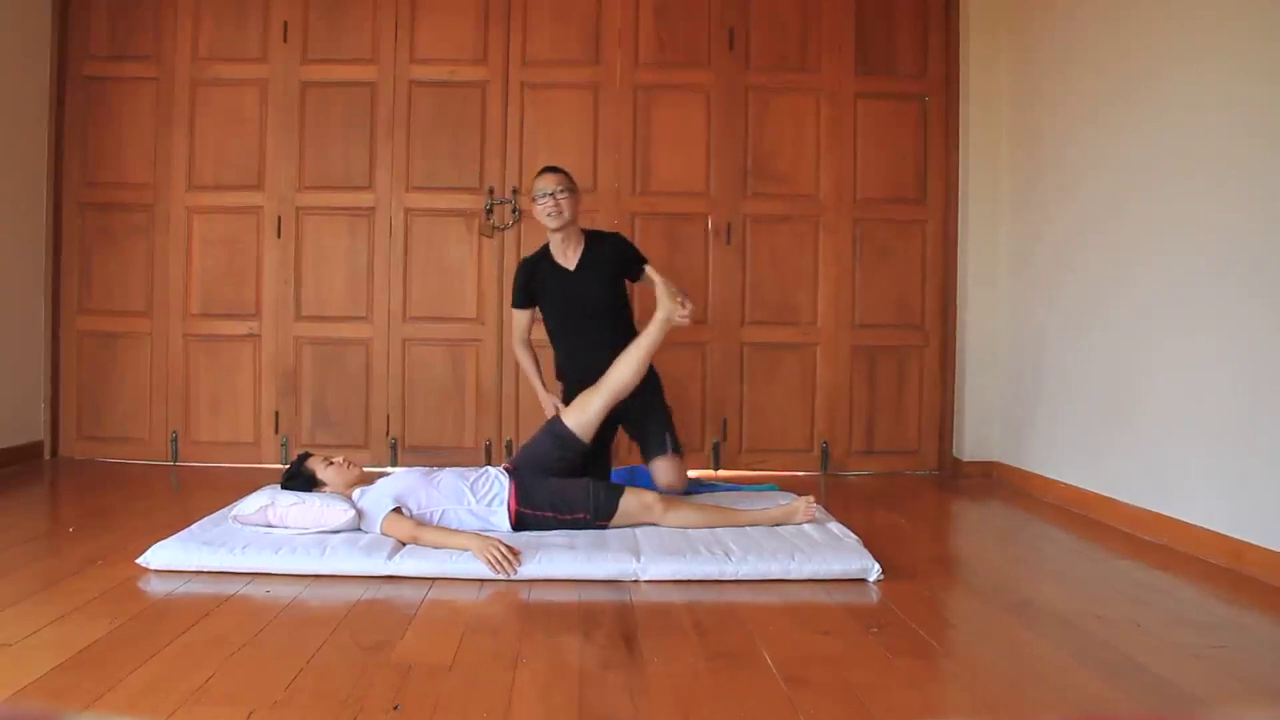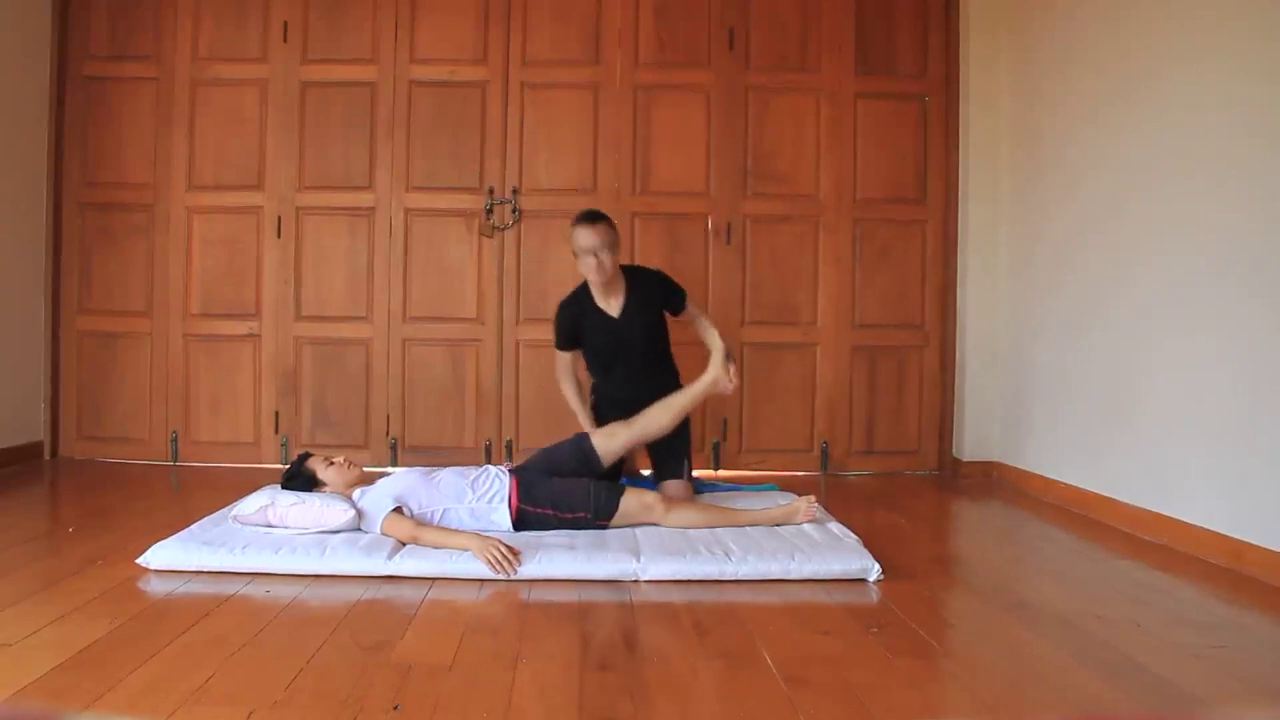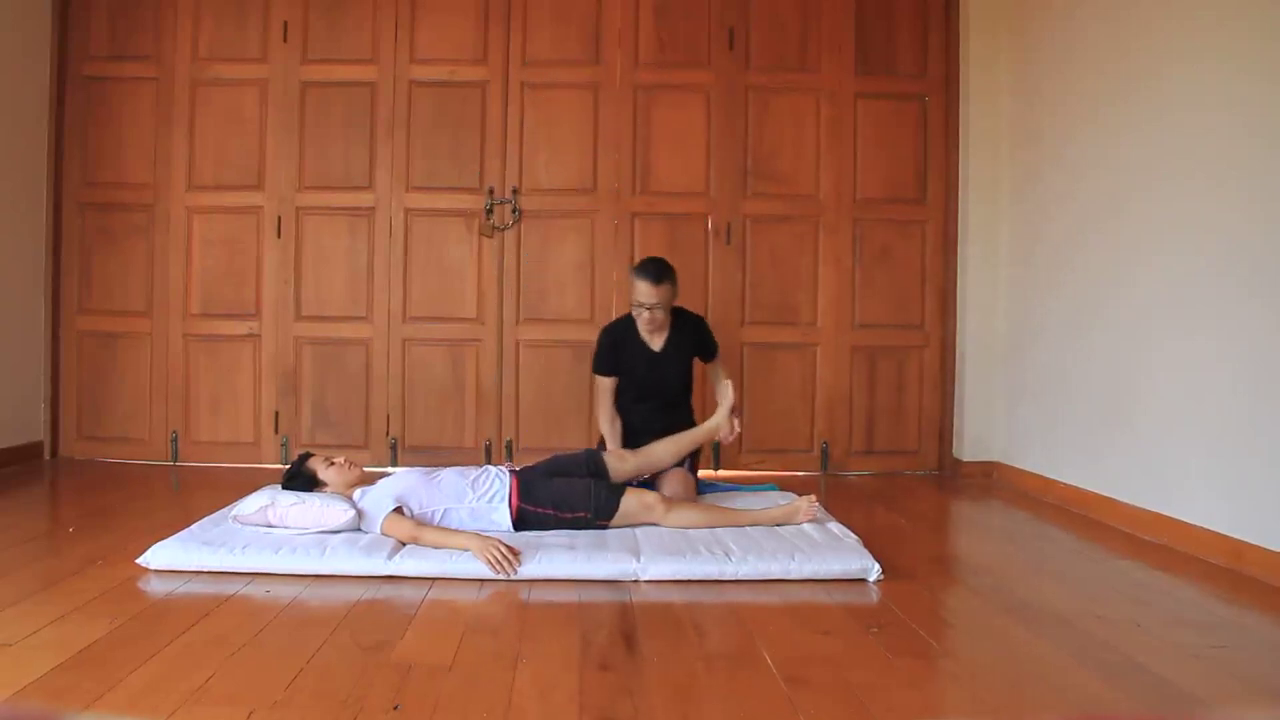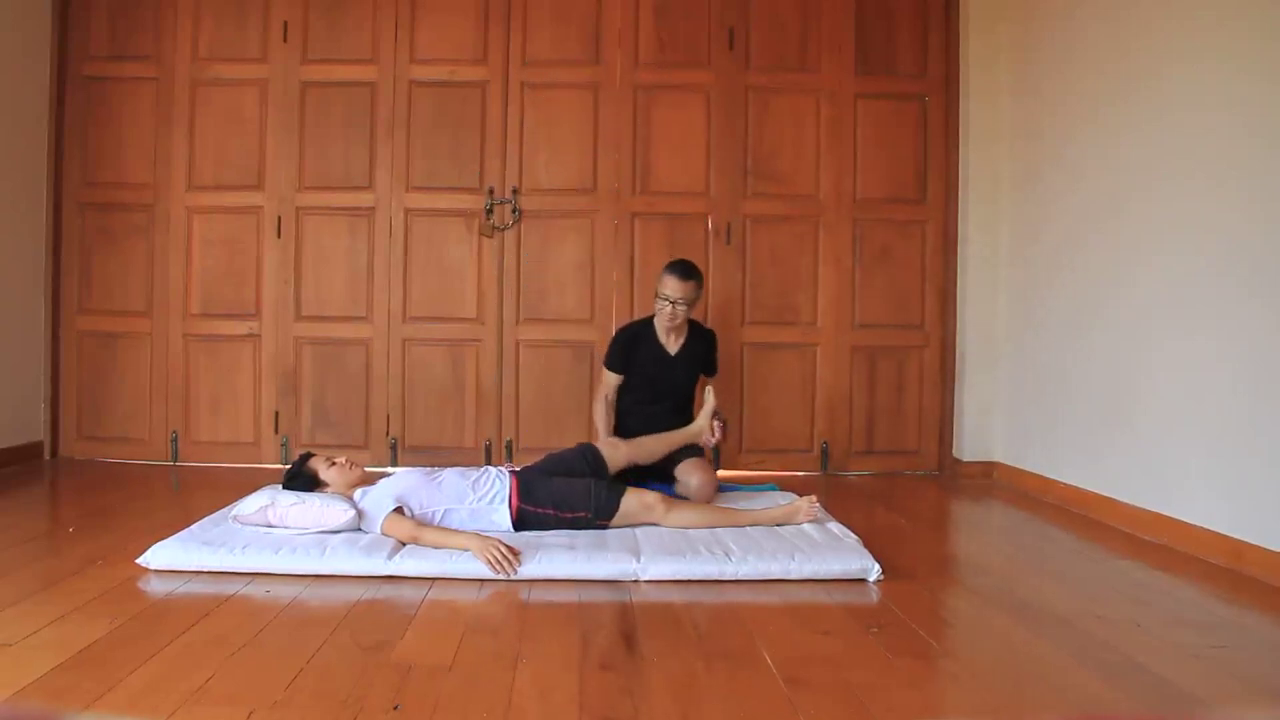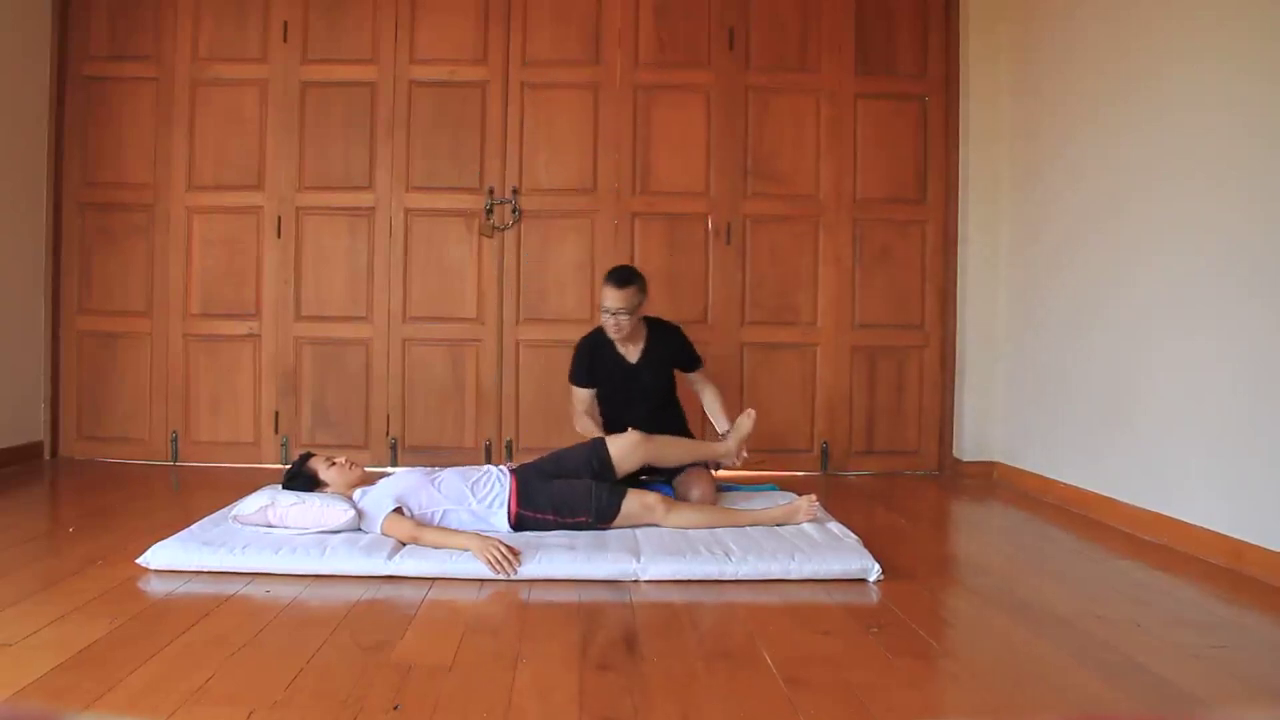
dt=0.4s
person 1, frame 1
left shoulder: (383, 483)
right shoulder: (369, 507)
right elbow: (414, 533)
right wrist: (474, 540)
left hip: (512, 479)
right hip: (517, 507)
left knee: (597, 399)
right knee: (653, 506)
left ankle: (661, 319)
right ankle: (771, 517)
person 1, frame 2
left shoulder: (381, 482)
right shoulder: (369, 507)
right elbow: (413, 531)
right wrist: (473, 541)
left hip: (514, 478)
right hip: (516, 508)
left knee: (621, 432)
right knee: (652, 505)
left ankle: (709, 380)
right ankle: (773, 516)
person 1, frame 3
left shoulder: (382, 484)
right shoulder: (369, 507)
right elbow: (415, 532)
right wrist: (474, 541)
left hip: (515, 479)
right hip: (517, 509)
left knee: (628, 459)
right knee: (651, 506)
left ankle: (713, 425)
right ankle: (774, 518)
person 1, frame 4
left shoulder: (382, 481)
right shoulder: (369, 508)
right elbow: (414, 532)
right wrist: (474, 540)
left hip: (516, 479)
right hip: (519, 507)
left knee: (618, 448)
right knee: (653, 506)
left ankle: (694, 430)
right ankle: (773, 518)
person 1, frame 5
left shoulder: (384, 481)
right shoulder: (369, 507)
right elbow: (415, 533)
right wrist: (474, 541)
left hip: (514, 477)
right hip: (517, 510)
left knee: (631, 443)
right knee: (653, 506)
left ankle: (721, 448)
right ankle: (775, 516)
person 2, frame 1
left shoulder: (613, 248)
right shoulder: (530, 270)
left elbow: (658, 283)
right elbow: (520, 341)
right wrist: (543, 394)
left hip: (634, 379)
right hip: (581, 391)
left knee: (670, 482)
person 2, frame 2
left shoulder: (652, 283)
right shoulder: (571, 310)
left elbow: (696, 316)
right elbow: (566, 373)
right wrist: (589, 429)
right hip: (610, 407)
left knee: (676, 496)
right ankle: (624, 473)
person 2, frame 3
left shoulder: (693, 327)
right shoulder: (613, 336)
left elbow: (715, 368)
right elbow: (606, 403)
left hip: (676, 431)
right hip: (626, 432)
left knee: (675, 494)
left ankle: (658, 480)
right ankle: (633, 482)
person 2, frame 4
left shoulder: (704, 340)
right shoulder: (629, 337)
right elbow: (605, 397)
right hip: (628, 438)
left knee: (702, 487)
left ankle: (661, 487)
right ankle: (643, 484)
person 2, frame 5
left shoulder: (669, 337)
right shoulder: (589, 348)
left elbow: (703, 386)
right elbow: (581, 414)
left wrist: (727, 434)
left hip: (672, 436)
left knee: (701, 496)
left ankle: (664, 483)
right ankle: (638, 485)
